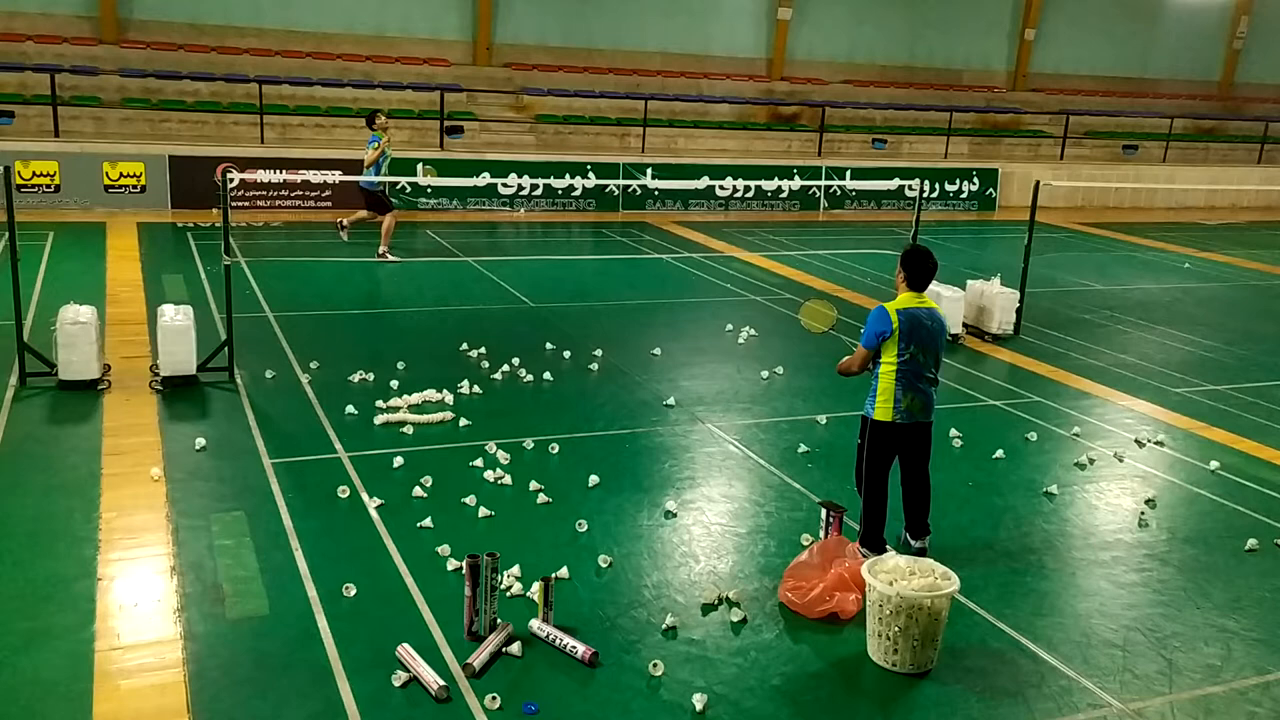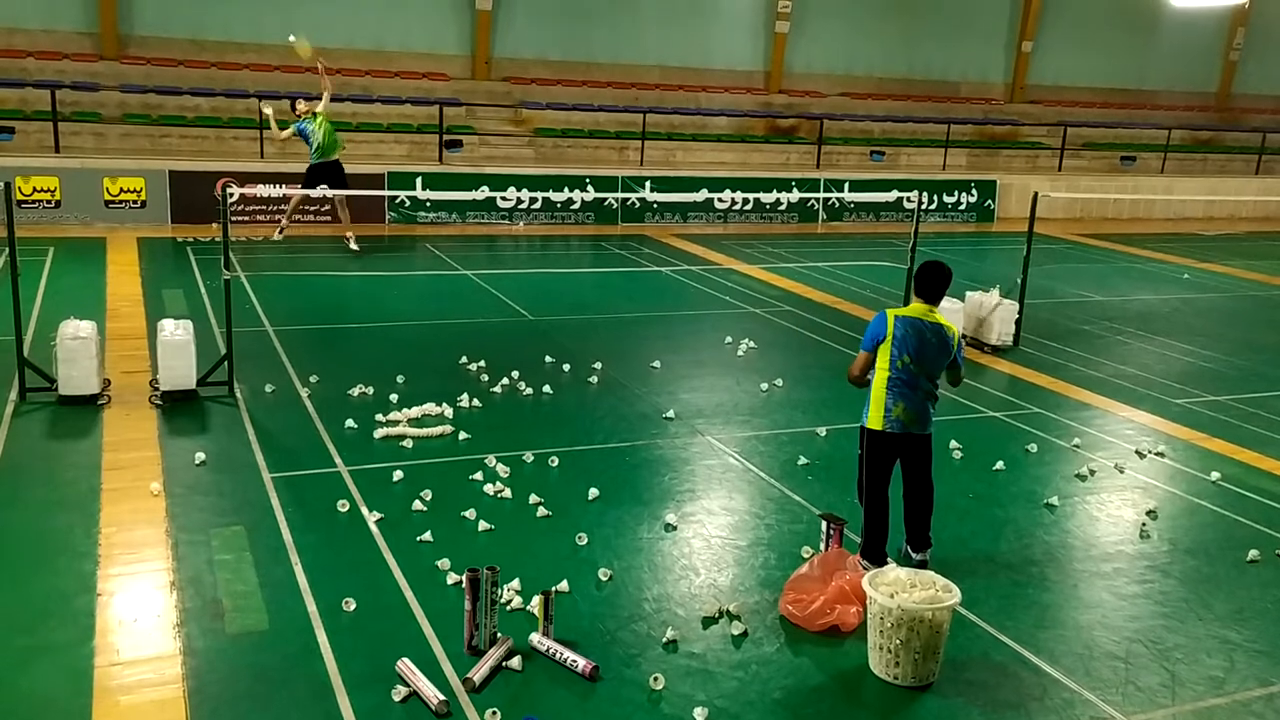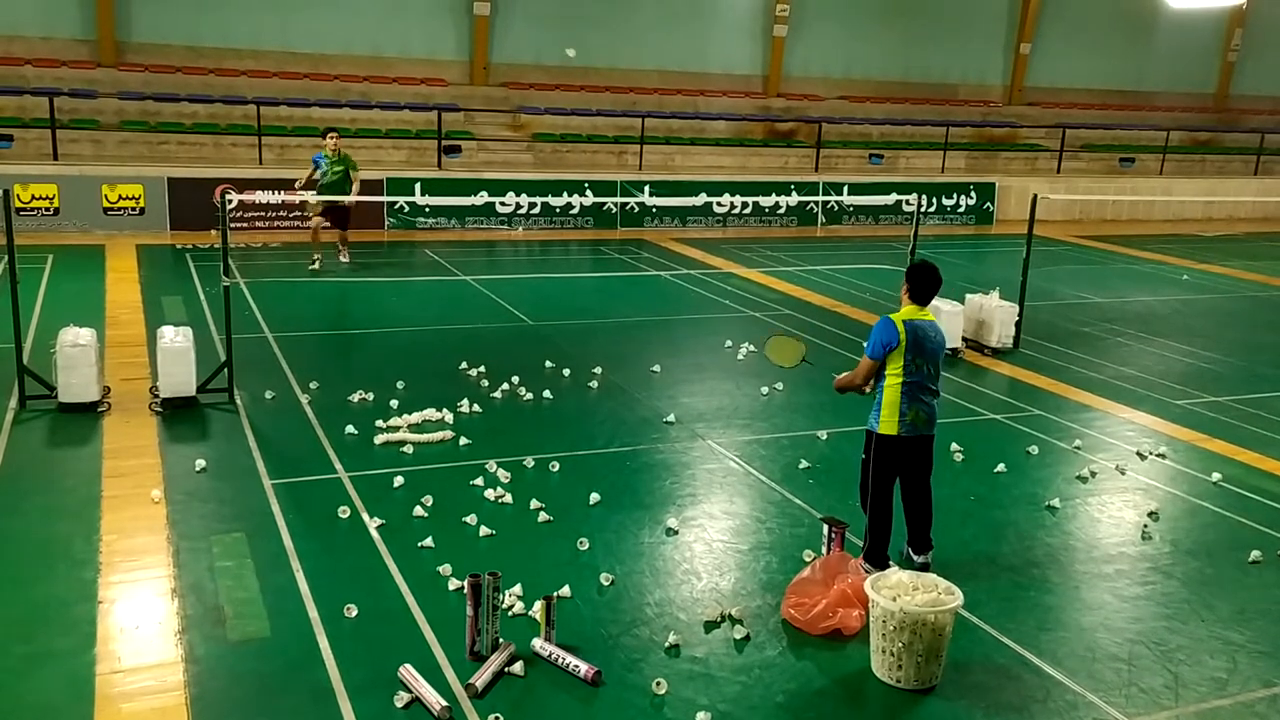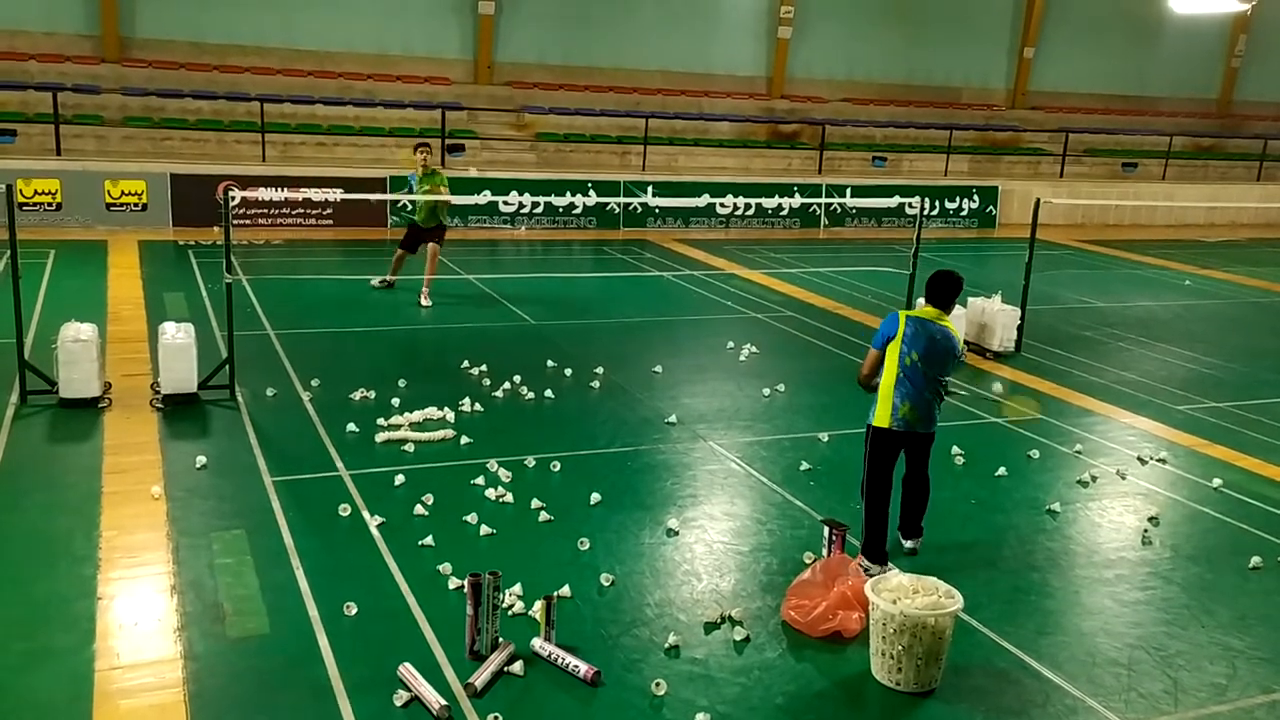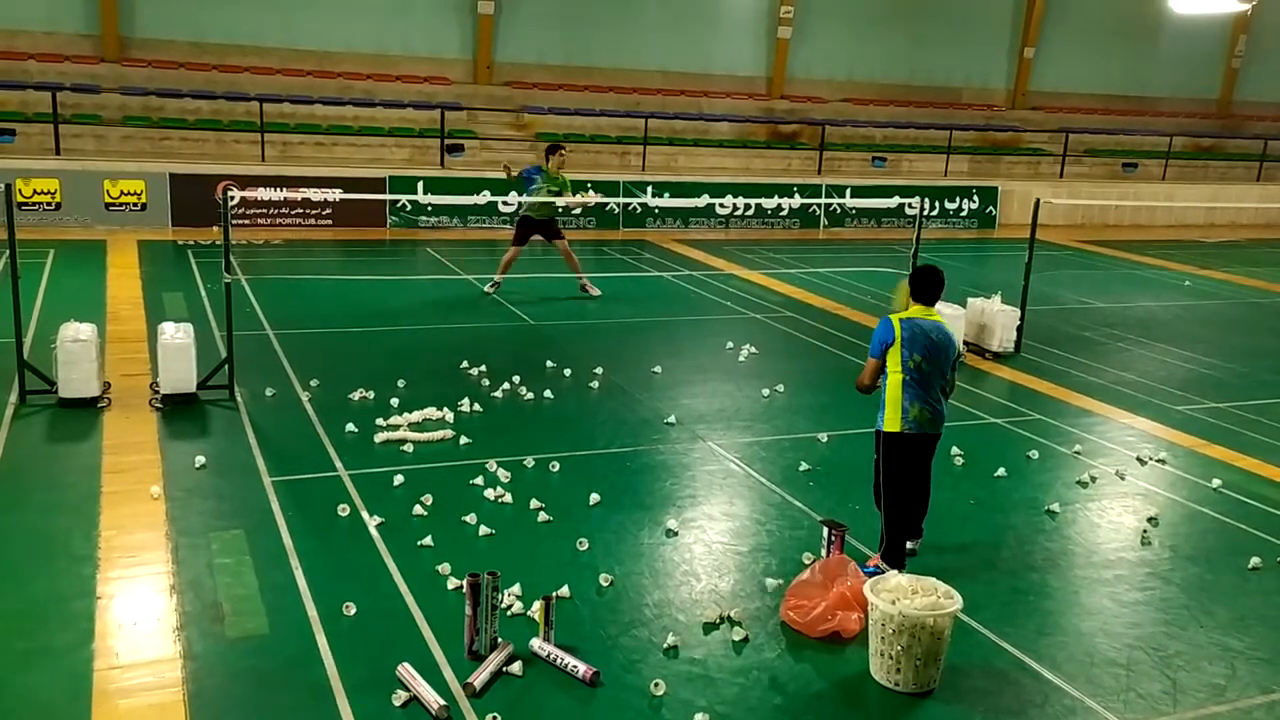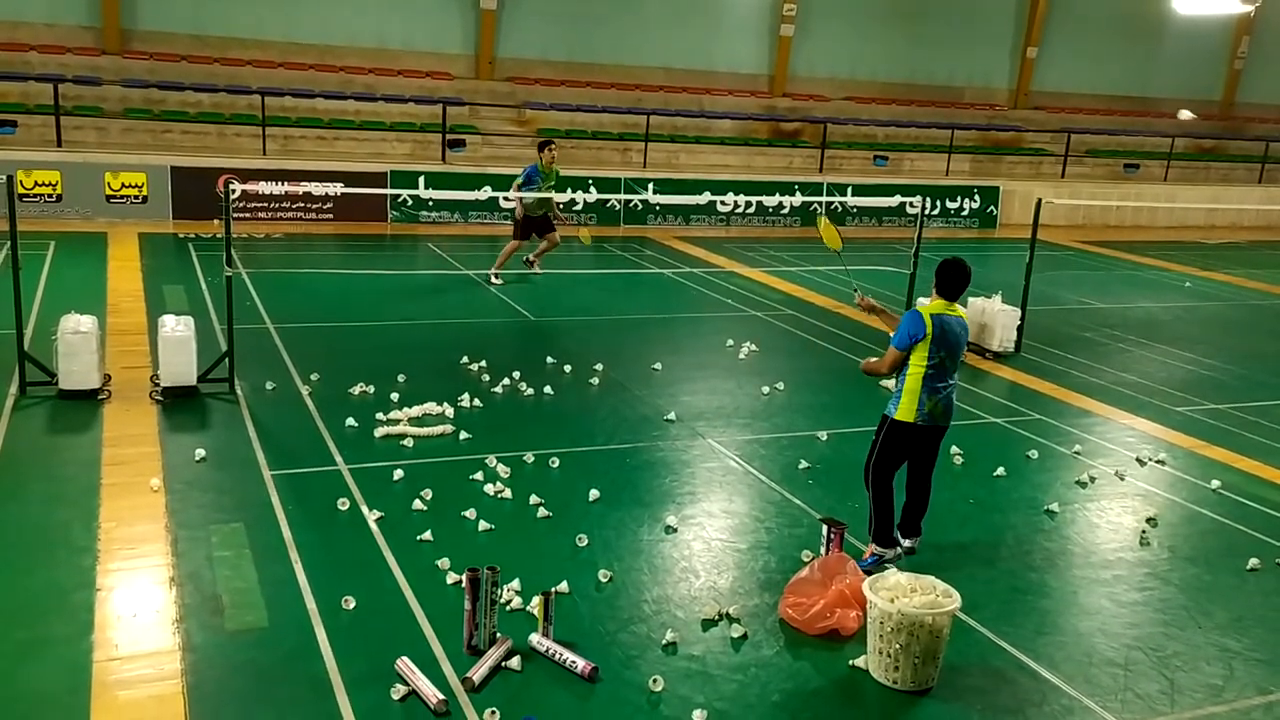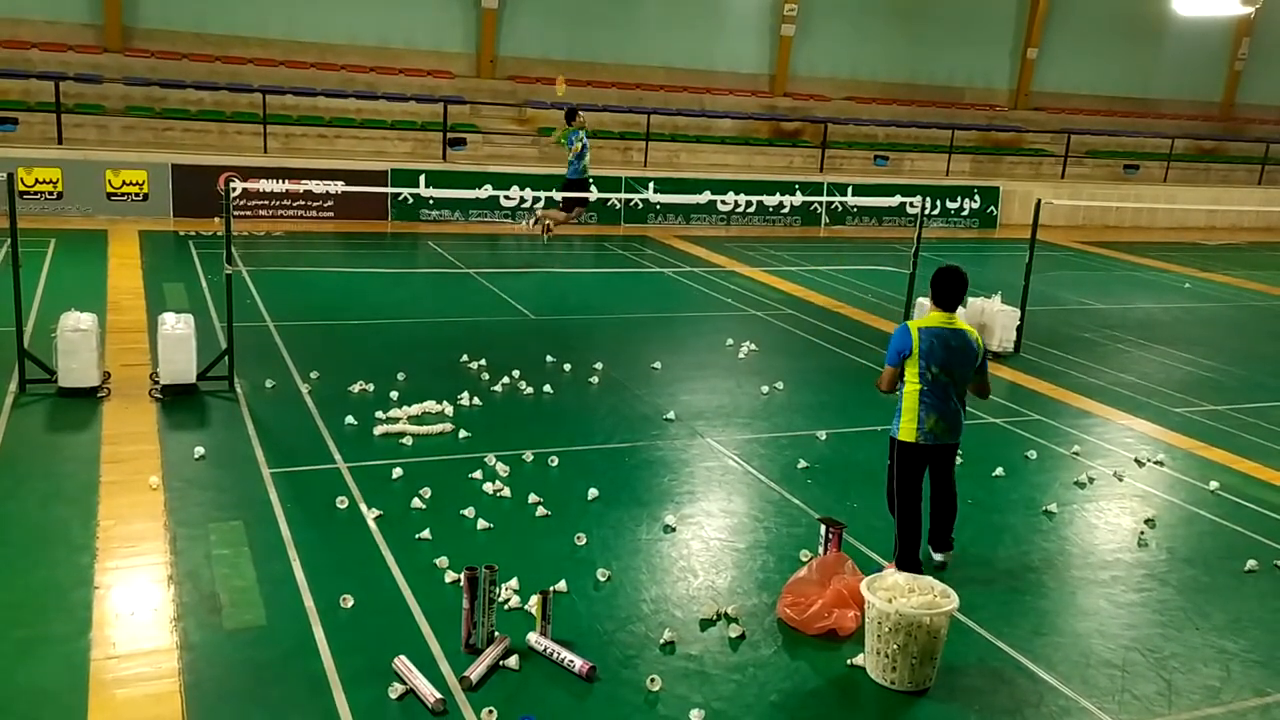
dt=0.7s
person 1, frame 1
left shoulder: (885, 314)
right shoulder: (938, 317)
left elbow: (857, 365)
left wrist: (842, 365)
left hip: (885, 413)
right hip: (922, 412)
left knee: (872, 479)
right knee: (916, 475)
left ankle: (871, 547)
right ankle: (918, 537)
person 1, frame 2
left shoulder: (888, 320)
right shoulder: (950, 335)
left elbow: (857, 372)
right elbow: (955, 380)
left wrist: (863, 380)
left hip: (882, 422)
right hip: (921, 423)
left knee: (874, 490)
right knee: (919, 487)
left ankle: (873, 558)
right ankle: (918, 549)
person 1, frame 3
left shoulder: (891, 325)
right shoulder: (937, 331)
left elbow: (860, 378)
left wrist: (841, 383)
right wrist: (878, 382)
left hip: (890, 426)
right hip: (925, 424)
left knee: (876, 493)
right knee: (918, 488)
left ankle: (875, 563)
right ankle: (921, 552)
person 1, frame 4
left shoulder: (898, 320)
right shoulder: (953, 341)
left elbow: (866, 372)
left wrist: (872, 385)
left hip: (888, 419)
right hip: (925, 422)
left knee: (876, 487)
right knee: (917, 477)
left ankle: (874, 560)
right ankle: (911, 535)
person 1, frame 5
left shoulder: (891, 325)
right shoulder: (948, 335)
left elbow: (867, 380)
left wrist: (863, 386)
left hip: (898, 423)
right hip: (933, 423)
left knee: (890, 490)
right knee: (919, 480)
left ankle: (891, 561)
right ankle: (911, 537)
person 1, frame 6
left shoulder: (918, 317)
right shoulder: (961, 323)
left elbow: (887, 367)
left wrist: (867, 365)
right wrist: (878, 310)
left hip: (907, 413)
right hip: (940, 415)
left knee: (878, 472)
right knee: (921, 476)
left ankle: (883, 544)
right ankle: (909, 534)
person 1, frame 7
left shoulder: (908, 332)
right shoulder: (972, 338)
left elbow: (886, 385)
right elbow: (982, 392)
left wrist: (904, 381)
left hip: (913, 432)
right hip: (951, 431)
left knee: (905, 500)
right knee: (944, 490)
left ankle: (908, 568)
right ankle: (941, 547)
